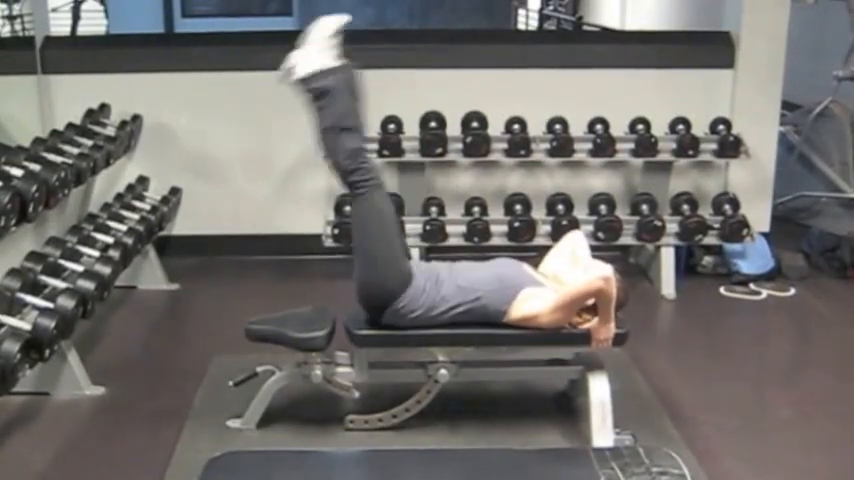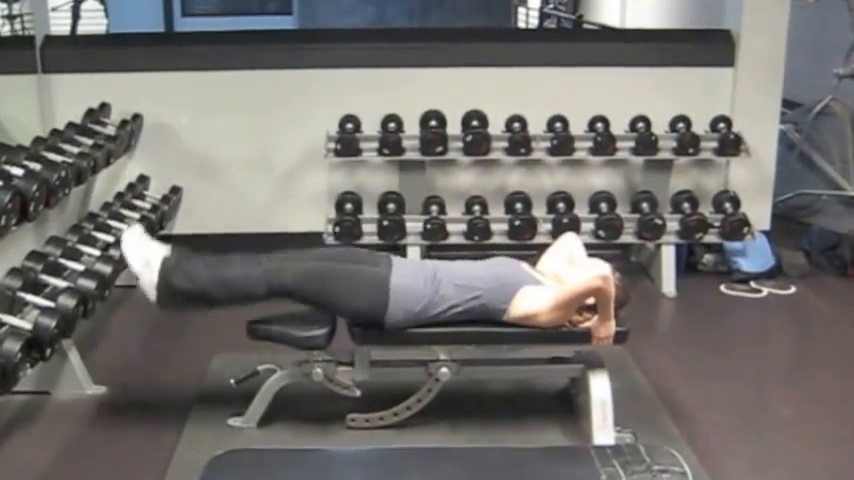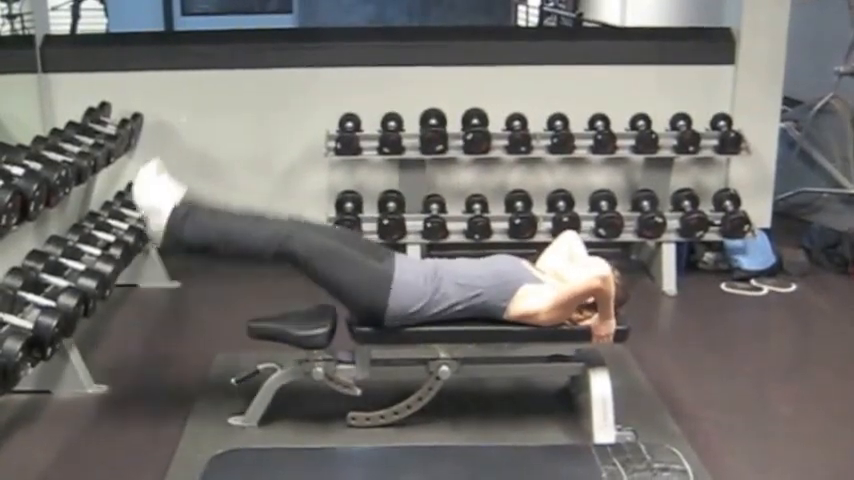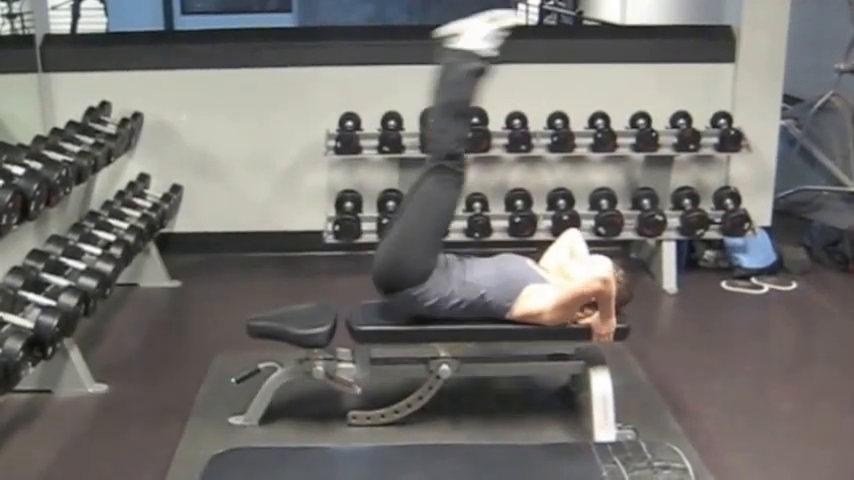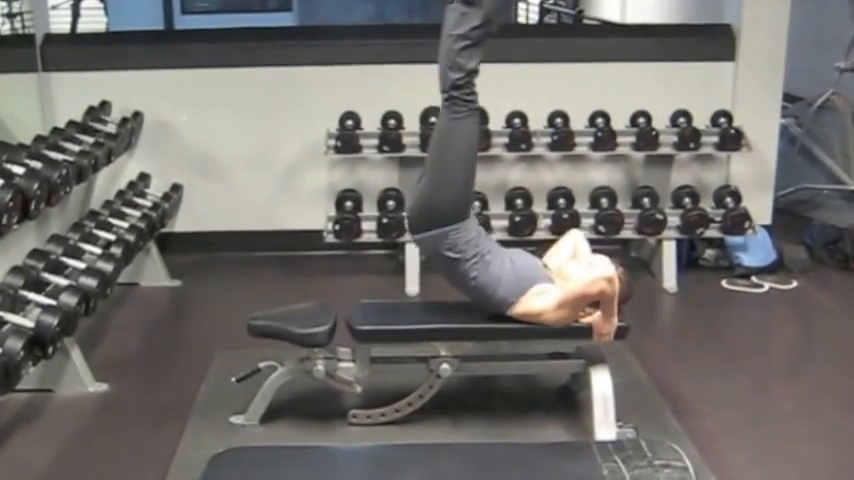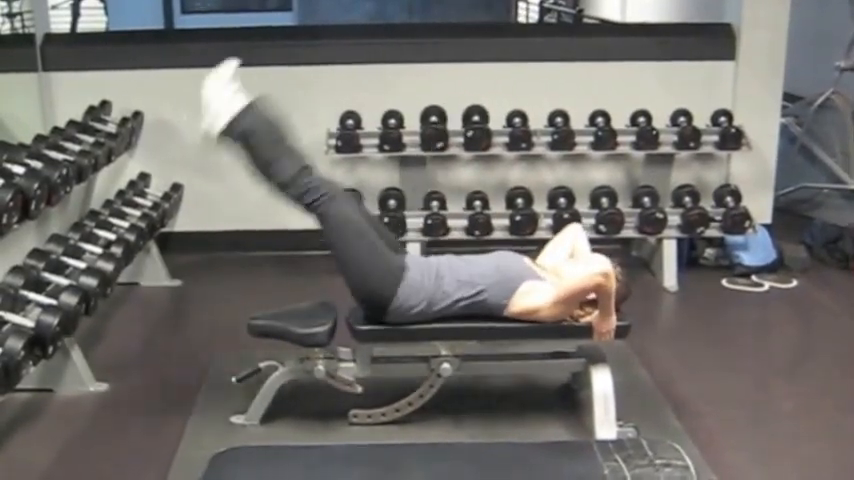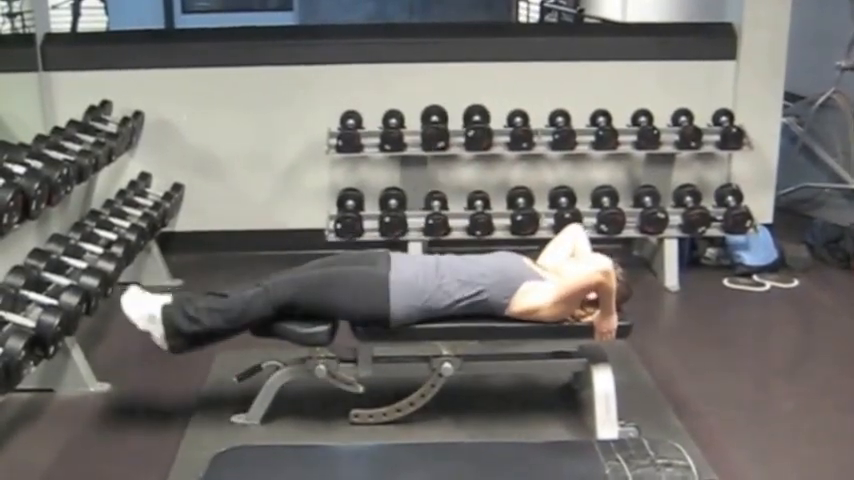
dt=0.5s
person 1, frame 1
left shoulder: (547, 309)
right shoulder: (541, 286)
left elbow: (602, 277)
right elbow: (575, 236)
left wrist: (605, 324)
left hip: (396, 297)
right hip: (404, 286)
left knee: (363, 180)
left ankle: (321, 73)
person 1, frame 2
left shoulder: (546, 310)
right shoulder: (543, 281)
left elbow: (598, 277)
right elbow: (569, 240)
left wrist: (605, 324)
right wrist: (583, 260)
left hip: (398, 300)
right hip: (403, 274)
left knee: (284, 275)
right knee: (296, 260)
left ankle: (168, 279)
right ankle: (172, 272)
person 1, frame 3
left shoulder: (545, 305)
right shoulder: (540, 277)
left elbow: (602, 273)
right elbow: (569, 235)
left wrist: (605, 322)
left hip: (397, 297)
right hip: (405, 271)
left knee: (293, 242)
right knee: (302, 235)
left ankle: (175, 222)
right ankle: (177, 215)
person 1, frame 4
left shoulder: (550, 307)
right shoulder: (548, 280)
left elbow: (599, 277)
right elbow: (572, 234)
left wrist: (605, 320)
left hip: (412, 279)
right hip: (425, 275)
left knee: (446, 167)
person 1, frame 5
left shoulder: (551, 307)
right shoulder: (549, 280)
left elbow: (605, 278)
right elbow: (574, 234)
left wrist: (607, 316)
left hip: (441, 227)
right hip: (447, 232)
person 1, frame 6
left shoulder: (546, 303)
right shoulder: (545, 272)
left elbow: (599, 276)
right elbow: (574, 232)
left wrist: (607, 322)
left hip: (404, 293)
right hip: (412, 276)
left knee: (326, 199)
right knee: (336, 203)
left ankle: (233, 118)
right ankle: (237, 117)
person 1, frame 7
left shoulder: (548, 301)
right shoulder: (545, 273)
left elbow: (602, 269)
right elbow: (573, 228)
left wrist: (608, 315)
right wrist: (588, 258)
left hip: (402, 296)
right hip: (406, 268)
left knee: (286, 291)
right knee: (296, 275)
left ankle: (174, 322)
right ankle: (180, 317)
